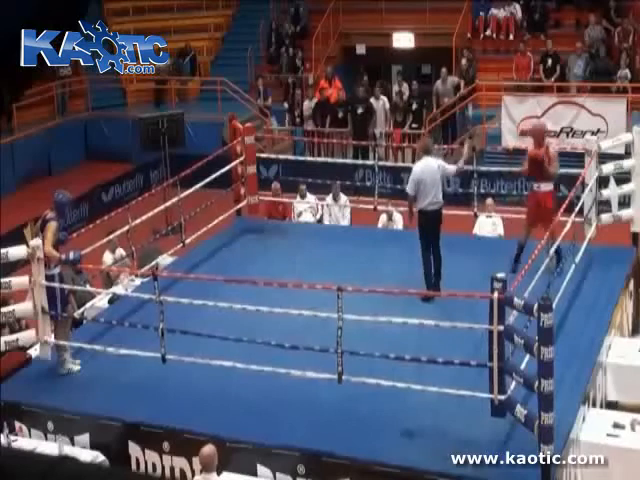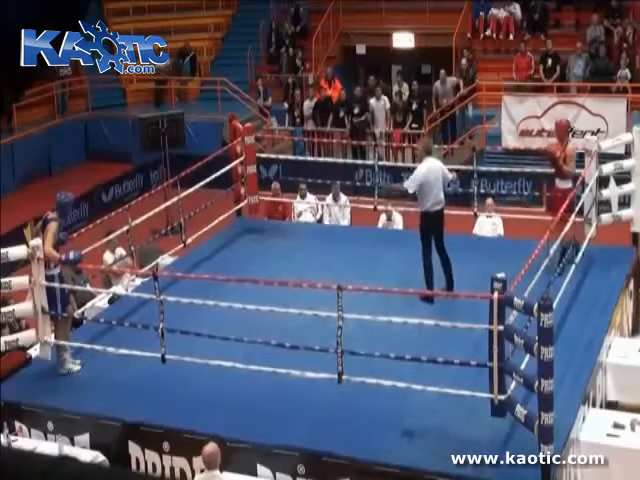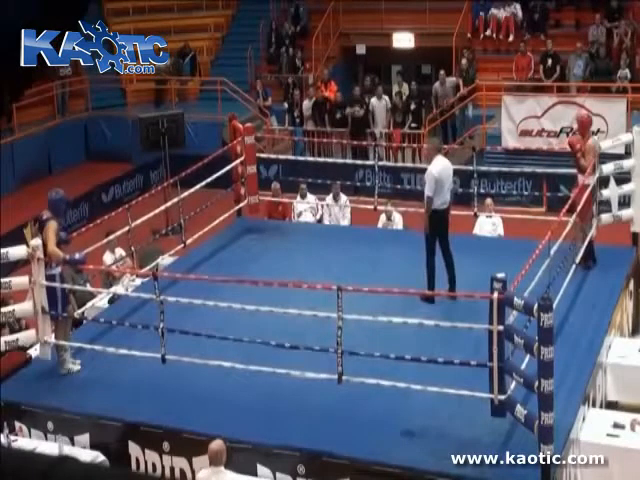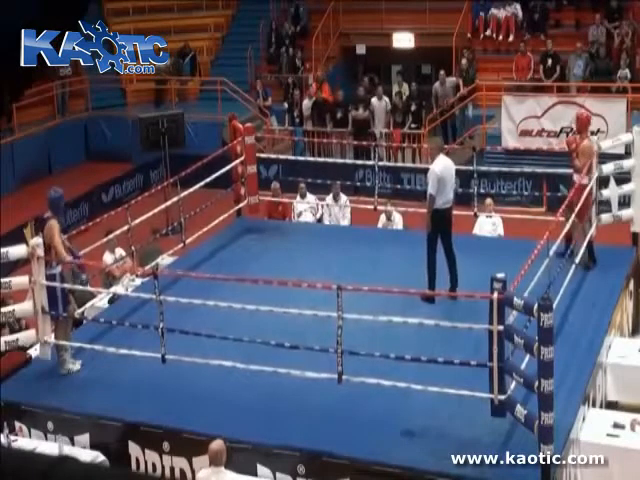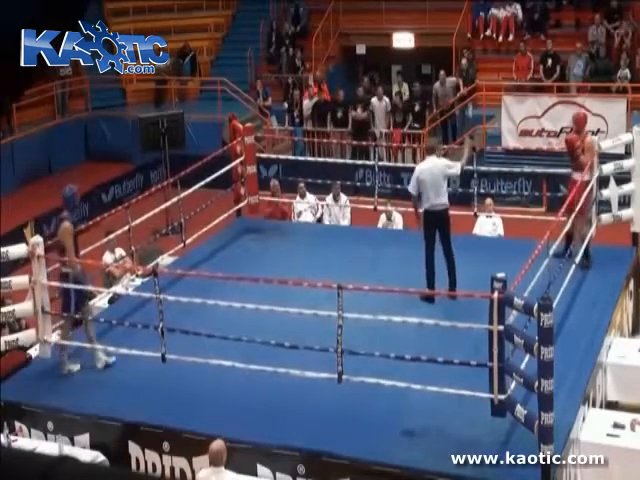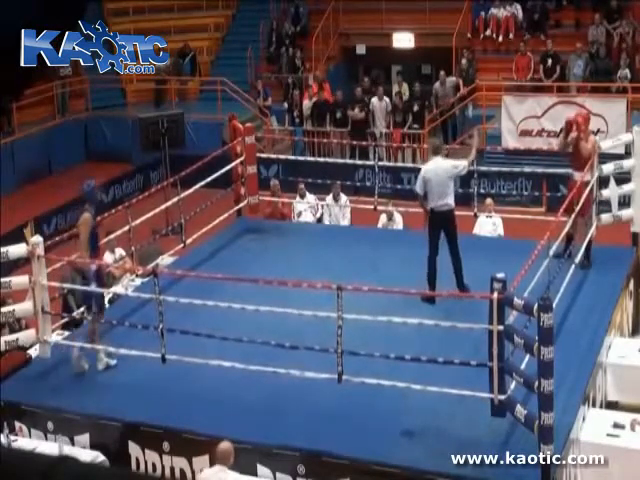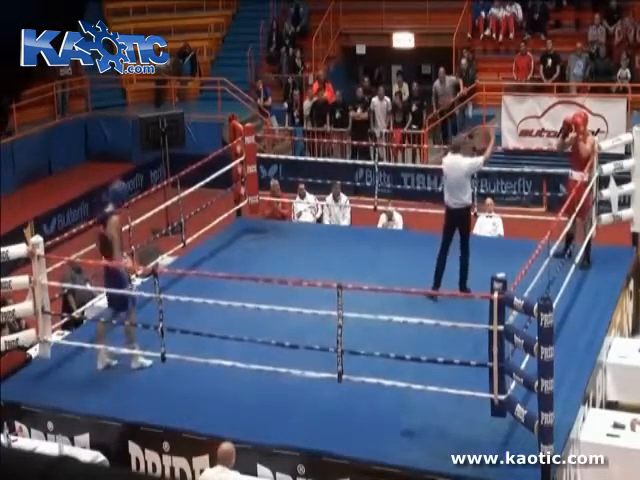
dt=0.5s
person 1, frame 1
left shoulder: (48, 216)
right shoulder: (53, 222)
left elbow: (37, 229)
right elbow: (47, 250)
right wrist: (66, 258)
left hip: (53, 271)
right hip: (51, 274)
left knee: (68, 311)
right knee: (60, 318)
left ankle: (66, 356)
right ankle: (63, 363)
person 1, frame 2
left shoulder: (49, 217)
right shoulder: (54, 223)
left elbow: (38, 230)
right elbow: (47, 250)
right wrist: (65, 258)
left hip: (53, 272)
right hip: (51, 274)
left knee: (67, 312)
right knee: (60, 318)
left ankle: (66, 356)
right ankle: (63, 362)
person 1, frame 3
left shoulder: (45, 216)
right shoulder: (52, 223)
left elbow: (41, 235)
right elbow: (51, 249)
left wrist: (61, 238)
right wrist: (70, 259)
left hip: (53, 272)
right hip: (52, 274)
left knee: (68, 312)
right knee: (60, 318)
left ankle: (66, 356)
right ankle: (63, 363)
person 1, frame 4
left shoulder: (51, 220)
right shoulder: (52, 223)
right elbow: (59, 252)
left wrist: (74, 253)
right wrist: (72, 263)
left hip: (56, 272)
right hip: (53, 274)
left knee: (69, 312)
right knee: (61, 319)
left ankle: (66, 355)
right ankle: (63, 363)
person 1, frame 5
left shoulder: (68, 220)
right shoulder: (66, 225)
right elbow: (71, 257)
right wrist: (81, 277)
left hip: (74, 271)
right hip: (71, 274)
left knee: (86, 312)
right knee: (69, 318)
left ankle: (98, 356)
right ankle: (64, 362)
person 1, frame 6
left shoulder: (91, 215)
right shoulder: (86, 217)
right elbow: (83, 250)
left wrist: (102, 269)
right wrist: (90, 276)
left hip: (95, 269)
right hip: (90, 271)
left knee: (98, 314)
right knee: (95, 314)
left ankle: (100, 357)
right ankle: (79, 351)
person 1, frame 7
left shoulder: (104, 215)
right shoulder: (114, 219)
right elbow: (117, 251)
right wrist: (125, 276)
left hip: (109, 269)
right hip: (117, 270)
left knee: (111, 313)
right knee: (129, 313)
left ankle: (102, 357)
right ankle: (135, 357)
person 2, frame 1
left shoulder: (417, 168)
right shoulder: (439, 164)
left elbow: (411, 195)
right elbow: (458, 168)
left wrist: (410, 211)
right wrist: (467, 149)
left hip: (424, 213)
right hip: (437, 211)
left knee: (426, 251)
right knee: (436, 248)
left ankle: (430, 289)
right ankle: (436, 284)
person 2, frame 2
left shoulder: (422, 170)
right shoulder: (439, 165)
left elbow: (406, 188)
right elbow: (449, 179)
left wrist: (389, 187)
right wrist: (454, 175)
left hip: (427, 214)
right hip: (439, 211)
left knee: (427, 253)
right knee: (441, 249)
left ankle: (430, 292)
right ankle: (450, 285)
person 2, frame 3
left shoulder: (433, 169)
right shoulder: (447, 164)
left elbow: (429, 197)
left wrist: (425, 219)
left hip: (434, 213)
right hip: (445, 211)
left knee: (430, 253)
right knee: (446, 249)
left ankle: (430, 292)
right ankle: (452, 288)
person 2, frame 4
left shoulder: (435, 168)
right shoulder: (450, 163)
left elbow: (431, 196)
left wrist: (428, 218)
left hip: (436, 212)
right hip: (448, 210)
left knee: (432, 252)
right knee: (449, 249)
left ankle: (431, 292)
right ankle: (453, 288)
person 2, frame 5
left shoulder: (420, 168)
right shoulder: (443, 164)
left elbow: (413, 195)
right elbow: (460, 167)
left wrist: (417, 213)
right wrist: (467, 149)
left hip: (428, 213)
right hip: (443, 211)
left knee: (429, 252)
right knee: (448, 250)
left ankle: (430, 291)
right ankle: (452, 289)
person 2, frame 6
left shoulder: (426, 169)
right shoulder: (450, 165)
left elbow: (420, 194)
right elbow: (469, 161)
right wrist: (475, 143)
left hip: (434, 214)
right hip: (448, 213)
left knee: (433, 254)
right knee: (455, 251)
left ankle: (431, 292)
right ankle: (461, 286)
person 2, frame 7
left shoulder: (446, 161)
right shoulder: (467, 163)
left elbow: (451, 153)
right elbow: (485, 157)
left wrist: (462, 140)
right wrist: (492, 139)
left hip: (450, 210)
right hip: (464, 210)
left knee: (443, 250)
right knee: (464, 250)
left ankle: (435, 288)
right ankle: (463, 287)
person 3, frame 1
left shoulder: (551, 152)
right shoulder: (531, 151)
left elbow: (554, 174)
right elbow: (525, 172)
left wrist: (545, 164)
right wrist: (530, 163)
left hip: (547, 193)
right hip: (535, 192)
left knee: (552, 228)
right knee: (528, 228)
left ankle: (559, 262)
right ankle: (516, 260)
person 3, frame 2
left shoulder: (570, 149)
right shoulder: (557, 146)
left elbow: (570, 173)
left wrist: (558, 159)
right wrist: (553, 157)
left hip: (565, 189)
right hip: (558, 187)
left knee: (563, 224)
right knee: (563, 224)
left ankle: (561, 262)
person 3, frame 3
left shoulder: (591, 144)
right shoulder: (581, 140)
left elbow: (588, 167)
left wrist: (578, 153)
right wrist: (576, 150)
left hip: (586, 184)
right hip: (581, 182)
left knee: (584, 220)
right knee: (584, 219)
left ankle: (590, 257)
right ankle: (586, 254)
person 3, frame 4
left shoulder: (586, 144)
right shoulder: (578, 140)
left elbow: (580, 168)
left wrist: (573, 152)
right wrist: (572, 150)
left hip: (582, 184)
right hip: (576, 182)
left knee: (582, 221)
right knee: (570, 216)
left ankle: (591, 258)
right ankle: (569, 249)
person 3, frame 5
left shoulder: (588, 141)
right shoulder: (575, 138)
left elbow: (587, 164)
left wrist: (577, 150)
right wrist: (570, 149)
left hip: (583, 181)
right hip: (574, 179)
left knee: (581, 219)
right knee: (570, 215)
left ankle: (586, 256)
right ankle: (567, 249)
person 3, frame 6
left shoulder: (591, 139)
right shoulder: (574, 136)
left elbow: (586, 153)
right elbow: (561, 149)
left wrist: (581, 134)
right wrist: (566, 133)
left hip: (585, 181)
right hip: (574, 179)
left knee: (585, 219)
left ankle: (587, 257)
right ankle: (567, 250)
person 3, frame 7
left shoulder: (590, 139)
right shoulder: (573, 137)
left elbow: (585, 153)
right elbow: (559, 148)
left wrist: (580, 136)
right wrist: (564, 133)
left hip: (584, 181)
right hip: (573, 179)
left knee: (584, 219)
right knee: (570, 215)
left ankle: (587, 257)
right ankle: (567, 249)
